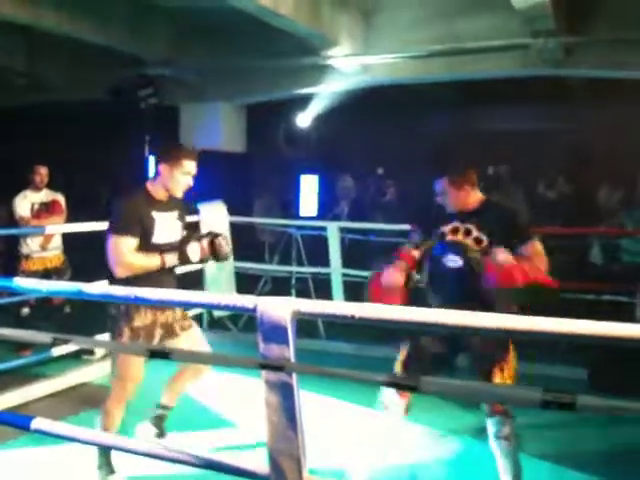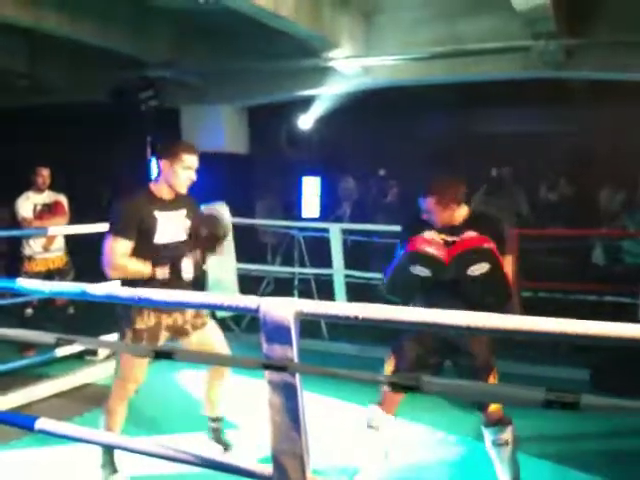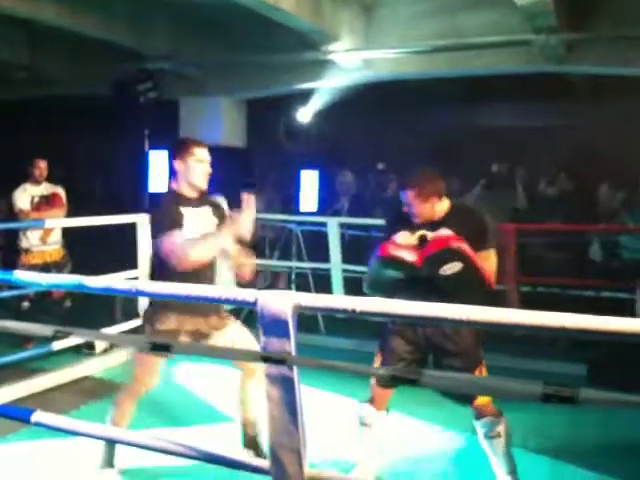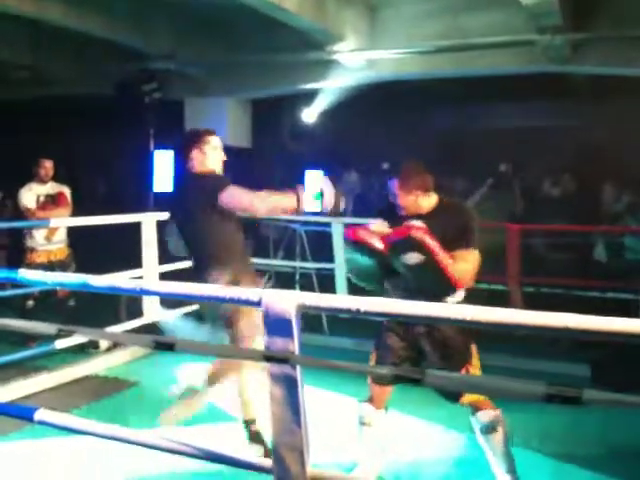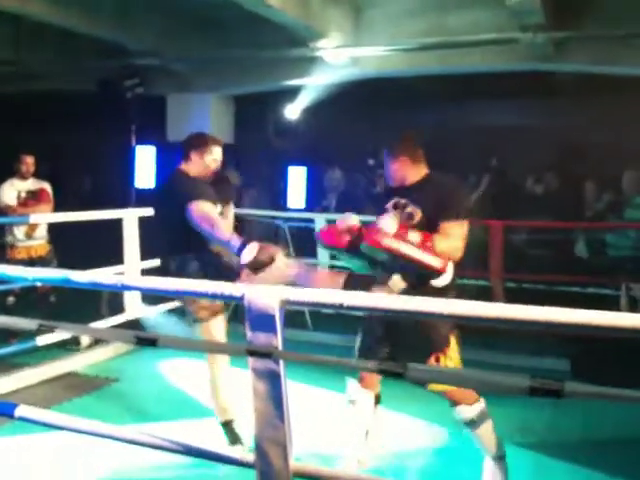
dt=0.2s
person 1, frame 1
left shoulder: (177, 206)
right shoulder: (130, 207)
right elbow: (120, 264)
left wrist: (208, 246)
right wrist: (175, 257)
left hip: (169, 303)
right hip: (135, 308)
left knee: (199, 361)
right knee: (125, 384)
left ankle: (158, 416)
person 1, frame 2
left shoulder: (188, 205)
right shoulder: (133, 207)
left elbow: (205, 243)
right elbow: (113, 262)
left wrist: (211, 238)
right wrist: (166, 271)
left hip: (184, 303)
right hip: (147, 310)
left knee: (222, 358)
right knee: (127, 385)
left ankle: (214, 426)
person 1, frame 3
left shoulder: (208, 204)
right shoulder: (165, 207)
left elbow: (240, 235)
right elbow: (182, 257)
left wrist: (246, 207)
right wrist: (226, 237)
left hip: (207, 307)
right hip: (170, 312)
left knee: (255, 361)
right knee: (140, 386)
left ankle: (251, 441)
right ankle: (108, 453)
person 1, frame 4
left shoulder: (185, 192)
right shoulder: (207, 181)
right elbow: (254, 202)
right wrist: (307, 199)
left hip: (214, 279)
right hip: (231, 276)
left knee: (242, 353)
left ankle: (253, 435)
right ankle: (196, 393)
person 1, frame 5
left shoulder: (173, 188)
right shoulder: (191, 185)
right elbow: (205, 219)
left wrist: (226, 199)
right wrist: (240, 245)
left hip: (189, 280)
right hip: (198, 267)
left knee: (218, 357)
left ankle: (232, 435)
person 2, frame 1
left shoulder: (503, 217)
right shoulder: (439, 215)
left elbow: (539, 262)
right elbow: (414, 250)
left wrist: (512, 271)
right wrist: (397, 269)
left knee: (495, 400)
person 2, frame 2
left shoulder: (488, 227)
right shoulder: (416, 227)
left elbow: (505, 281)
right elbow: (395, 280)
left wrist: (486, 256)
right wrist: (416, 255)
left hip: (468, 329)
right hip: (422, 326)
left knee: (491, 407)
right knee: (388, 397)
person 2, frame 3
left shoulder: (471, 221)
left elbow: (488, 278)
right elbow: (380, 277)
left wrist: (464, 252)
right wrist: (395, 254)
left hip: (451, 323)
right hip: (406, 320)
left knee: (481, 401)
right knee: (377, 393)
person 2, frame 4
left shoulder: (459, 218)
right shoulder: (395, 217)
left elbow: (463, 278)
right elbow: (381, 259)
left wrist: (430, 246)
right wrist: (372, 241)
left hip: (441, 318)
right hip: (400, 315)
left knee: (475, 396)
right knee: (377, 390)
person 2, frame 5
left shoulder: (446, 192)
right shoulder: (391, 194)
left elbow: (452, 249)
right elbow: (372, 240)
left wrist: (404, 234)
left hip: (426, 300)
right hip: (387, 296)
left knee: (451, 386)
right knee: (367, 376)
right ankle: (358, 452)
person 3, frame 1
left shoulder: (56, 196)
right shoulder: (21, 199)
left elbow: (60, 218)
right elbow: (24, 224)
left wrist: (35, 221)
right wrist: (49, 221)
left hip: (55, 254)
right hip: (31, 257)
left knee: (60, 296)
person 3, frame 2
left shoulder: (59, 198)
right shoulder: (23, 200)
left elbow: (63, 219)
right elbow: (27, 225)
left wrist: (38, 222)
right wrist: (52, 222)
left hip: (57, 255)
right hip: (33, 257)
left knee: (63, 296)
right ankle: (28, 341)
person 3, frame 3
left shoulder: (57, 190)
right shoulder: (20, 192)
left elbow: (61, 212)
right elbow: (24, 217)
left wrist: (35, 214)
right wrist: (49, 214)
left hip: (55, 249)
right hip: (30, 251)
left knee: (60, 289)
person 3, frame 4
left shoulder: (62, 189)
right shoulder: (26, 191)
left elbow: (67, 211)
right elbow: (30, 216)
left wrist: (41, 213)
right wrist: (55, 213)
left hip: (60, 247)
right hip: (36, 250)
left knee: (65, 288)
person 3, frame 5
left shoulder: (43, 186)
left elbow: (48, 208)
left wrist: (22, 210)
right wrist: (36, 210)
left hip: (40, 244)
right hip: (16, 245)
